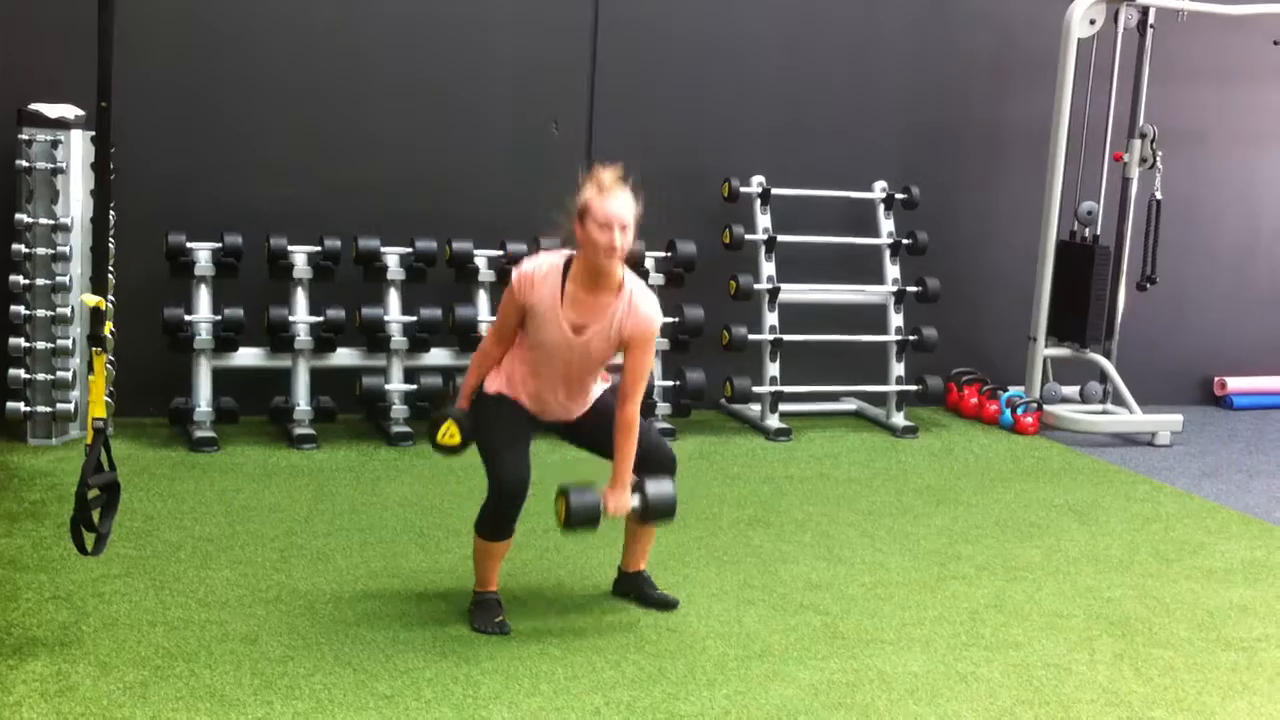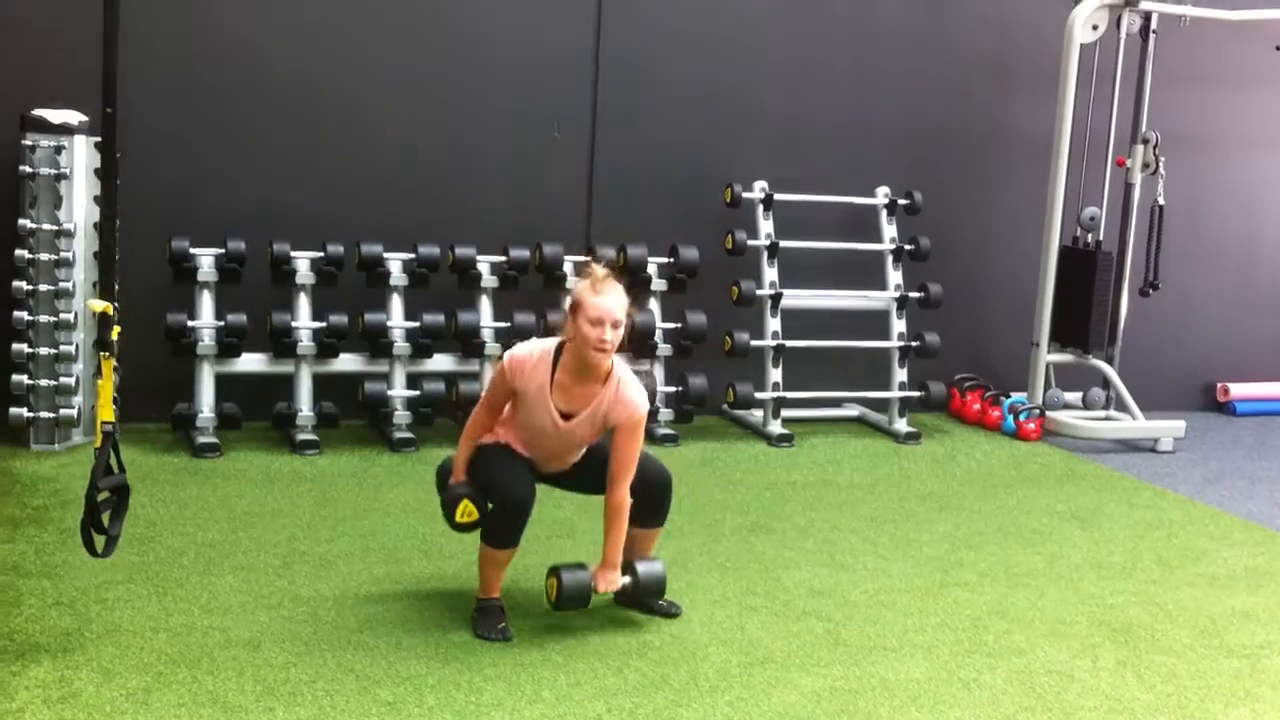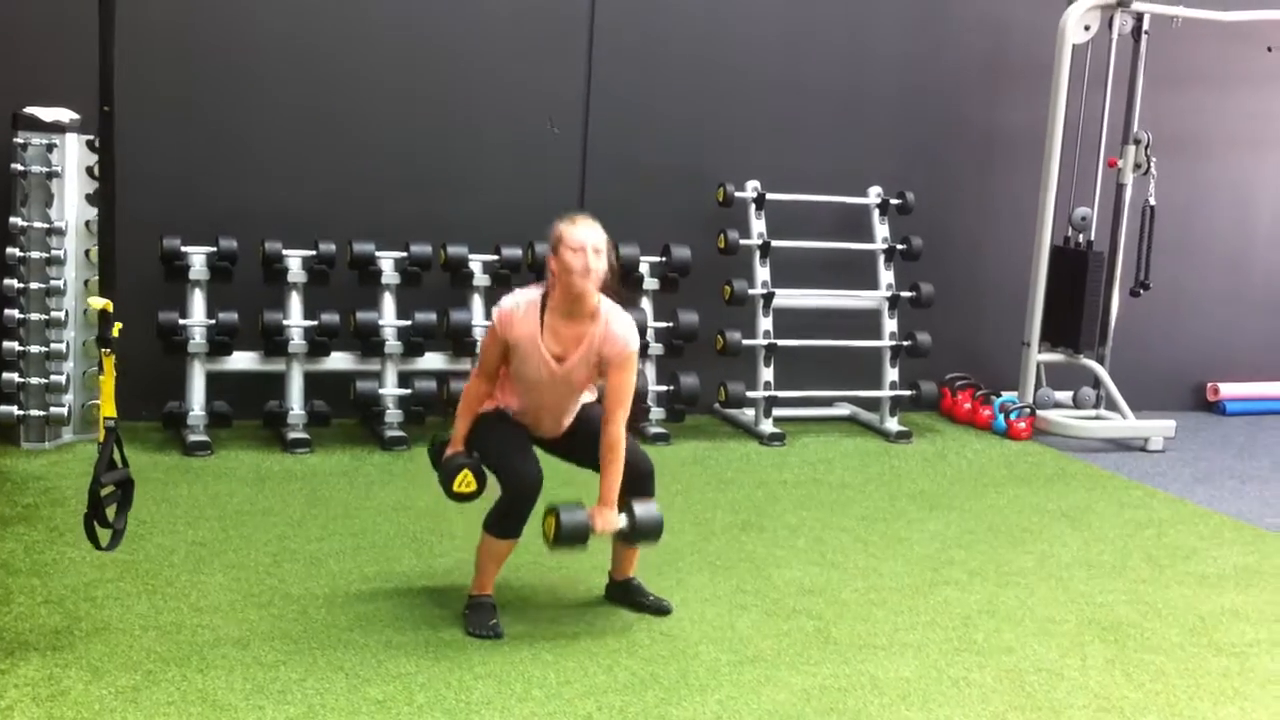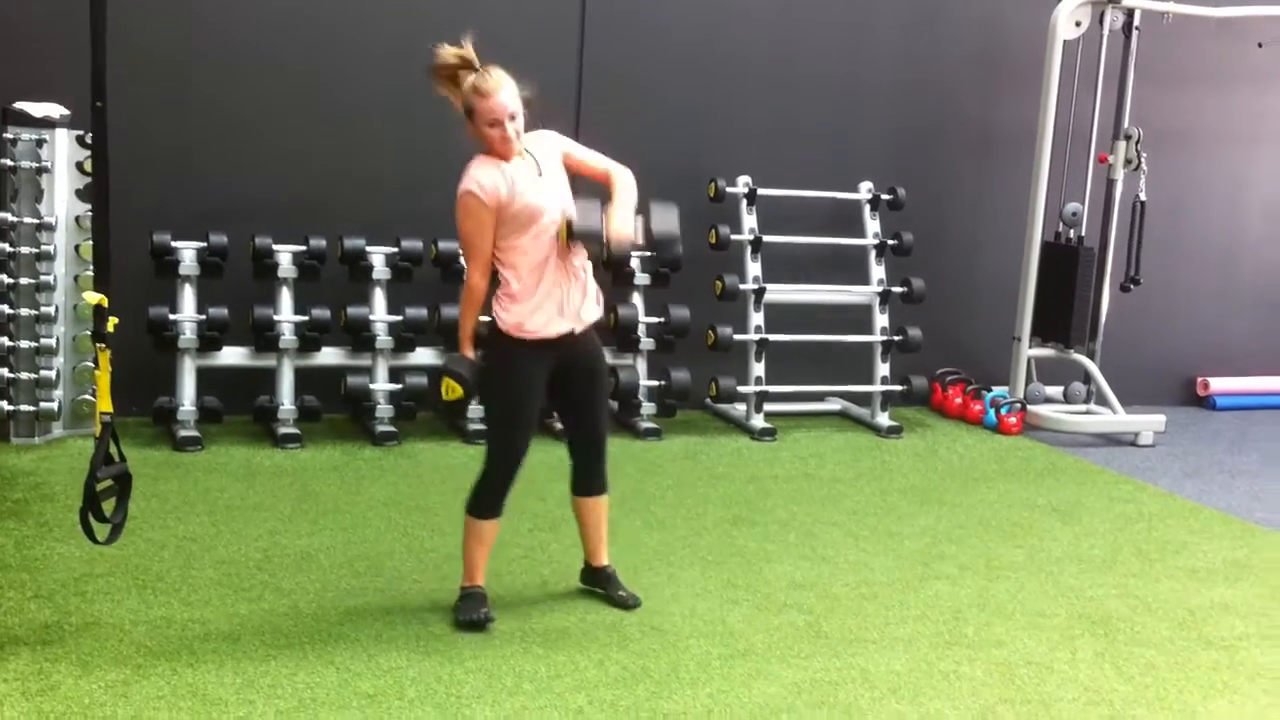
dt=0.4s
person 1, frame 1
left shoulder: (640, 306)
right shoulder: (533, 275)
left elbow: (628, 403)
right elbow: (497, 341)
left wrist: (618, 485)
right wrist: (463, 402)
left hip: (582, 402)
right hip: (511, 397)
left knee: (659, 462)
right knee: (509, 484)
left ankle: (633, 575)
right ankle: (484, 595)
person 1, frame 2
left shoulder: (629, 396)
right shoulder: (524, 360)
left elbow: (619, 489)
right elbow: (487, 412)
left wrist: (611, 565)
right wrist: (458, 470)
left hip: (572, 459)
right hip: (506, 450)
left knee: (655, 482)
right knee: (515, 495)
left ankle: (631, 587)
right ankle: (487, 601)
person 1, frame 3
left shoulder: (618, 330)
right shoulder: (514, 311)
left elbow: (614, 426)
right elbow: (482, 378)
left wrist: (607, 504)
right wrist: (457, 442)
left hip: (569, 416)
right hip: (505, 416)
left knee: (639, 470)
right knee: (523, 481)
left ankle: (622, 581)
right ankle: (480, 597)
person 1, frame 4
left shoulder: (546, 146)
right shoulder: (480, 181)
left elbow: (617, 173)
right elbow: (477, 271)
left wrist: (621, 211)
right wrist: (465, 345)
left hip: (578, 326)
right hip: (521, 335)
left knee: (591, 447)
right knee: (504, 461)
left ankle: (597, 568)
right ankle: (472, 589)
